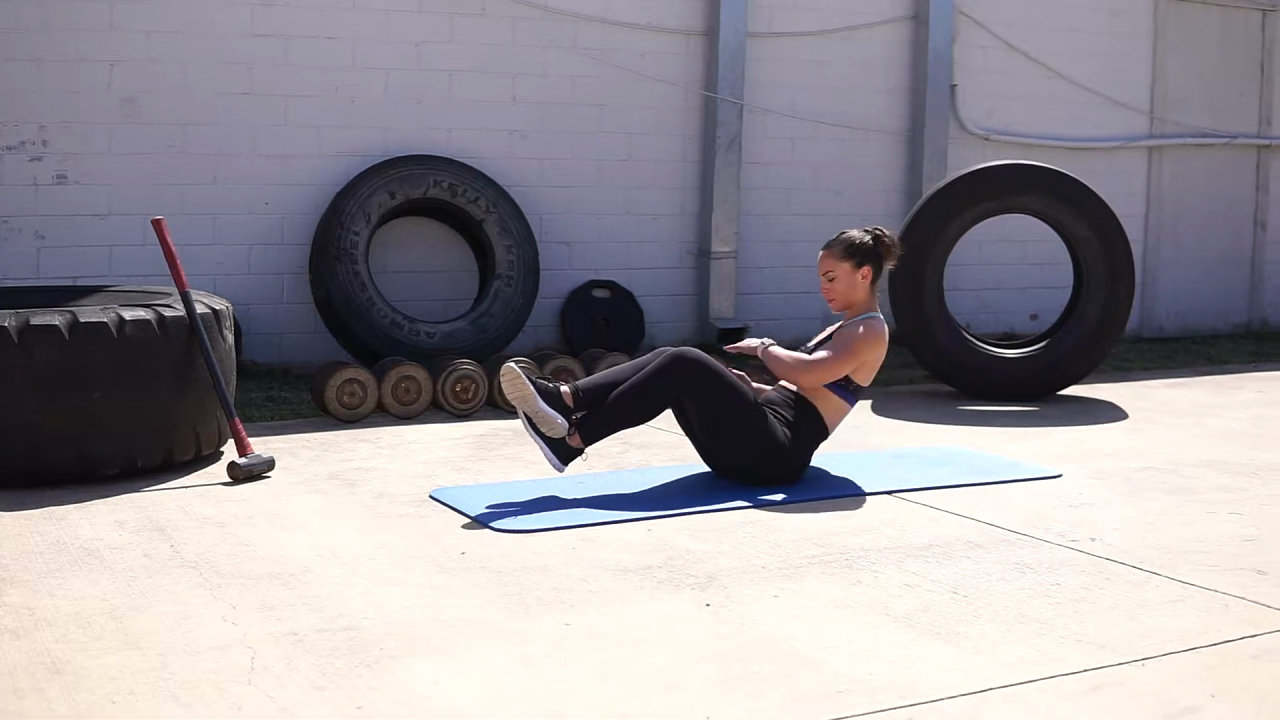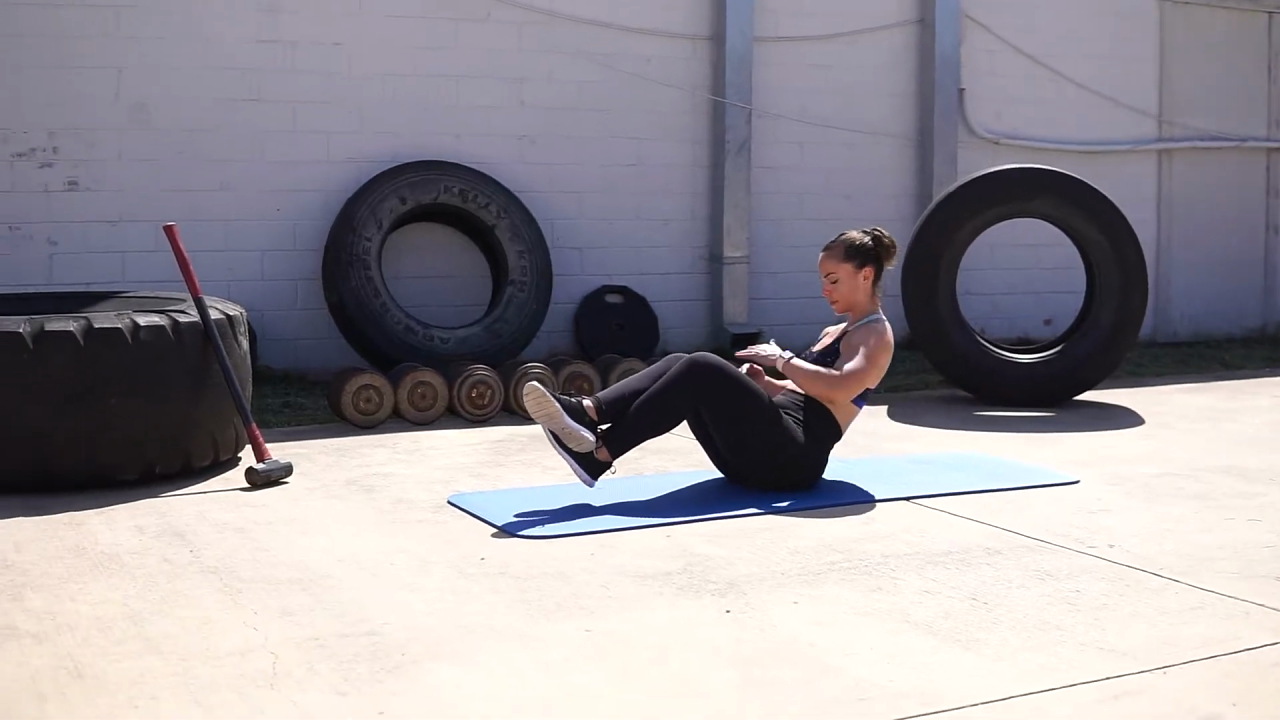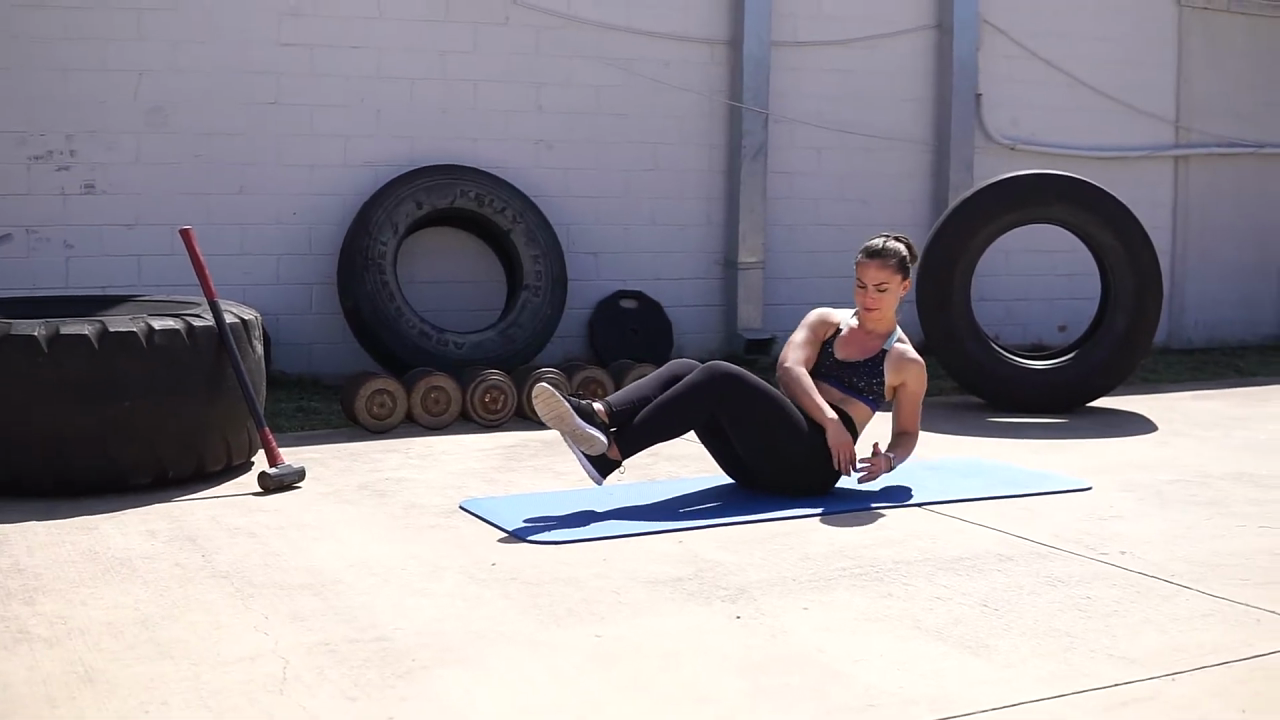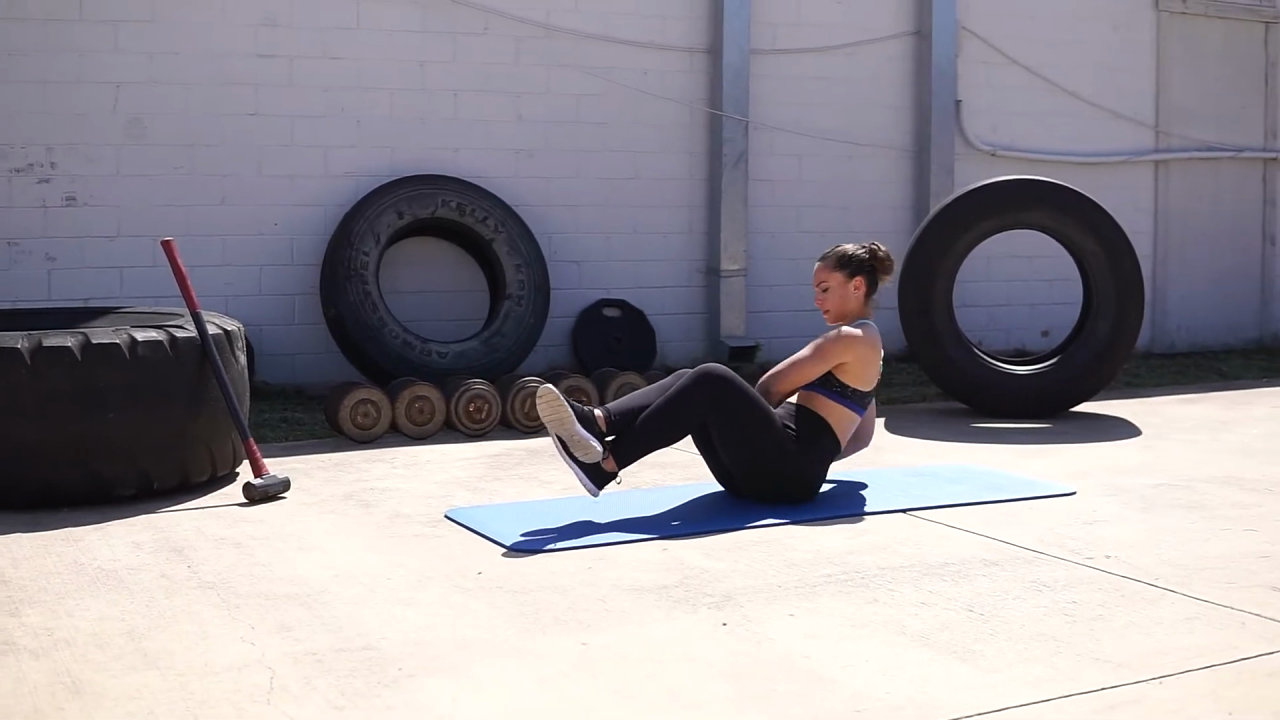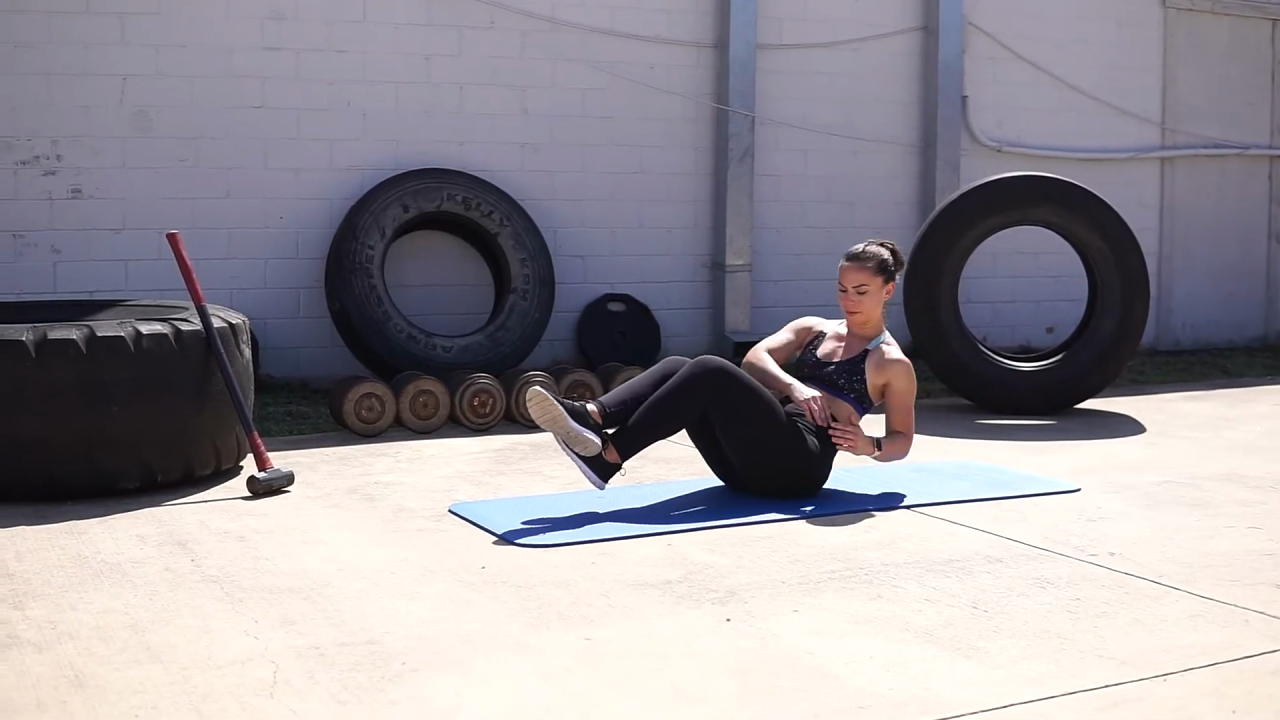
dt=0.5s
person 1, frame 1
left shoulder: (870, 334)
right shoulder: (843, 328)
left elbow: (806, 373)
left wrist: (764, 348)
right wrist: (751, 387)
left hip: (775, 453)
right hip: (741, 446)
left knee: (684, 364)
right knee: (667, 360)
left ankle: (572, 439)
right ankle: (563, 398)
person 1, frame 2
left shoulder: (875, 337)
right shoulder: (835, 331)
left elbow: (839, 389)
left wrist: (781, 359)
right wrist: (763, 381)
left hip: (792, 458)
right hip: (752, 453)
left knee: (703, 368)
right knee: (678, 365)
left ankle: (601, 453)
right ankle: (585, 412)
person 1, frame 3
left shoulder: (907, 362)
right shoulder: (825, 321)
left elbow: (906, 434)
right elbow: (789, 369)
left wrist: (888, 460)
right wrist: (830, 421)
left hip: (808, 462)
right hip: (759, 460)
left knee: (719, 377)
right knee: (684, 371)
left ankle: (610, 452)
right ankle: (596, 416)
person 1, frame 4
left shoulder: (852, 339)
right shoulder: (858, 344)
left elbow: (777, 385)
right elbow: (861, 436)
left wrist: (741, 401)
left hip: (791, 471)
right hip: (765, 466)
left knee: (711, 380)
right knee: (686, 381)
left ankle: (606, 463)
right ankle: (595, 421)
person 1, frame 5
left shoulder: (892, 363)
right shoulder: (815, 329)
left elbow: (901, 439)
right elbow: (754, 359)
left wrist: (869, 446)
right wrist: (794, 386)
left hip: (796, 463)
right hip: (751, 462)
left knee: (709, 371)
right knee: (677, 367)
left ankle: (609, 455)
right ankle: (589, 416)
